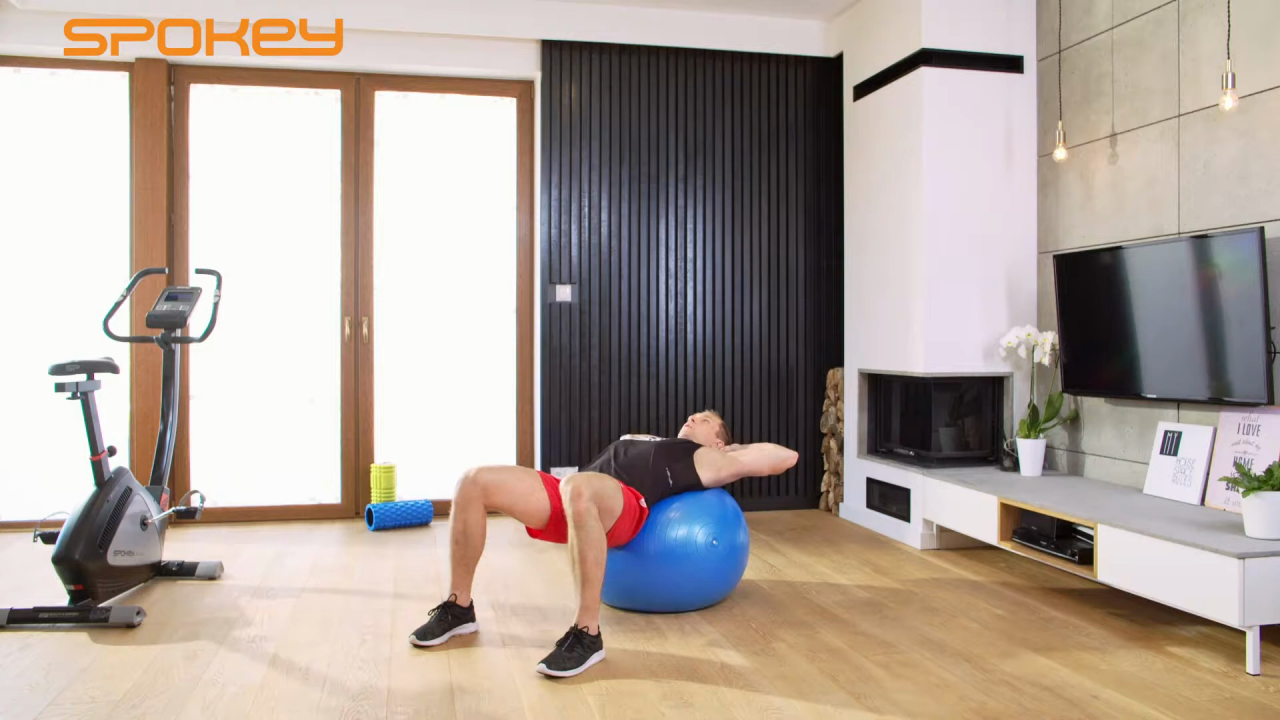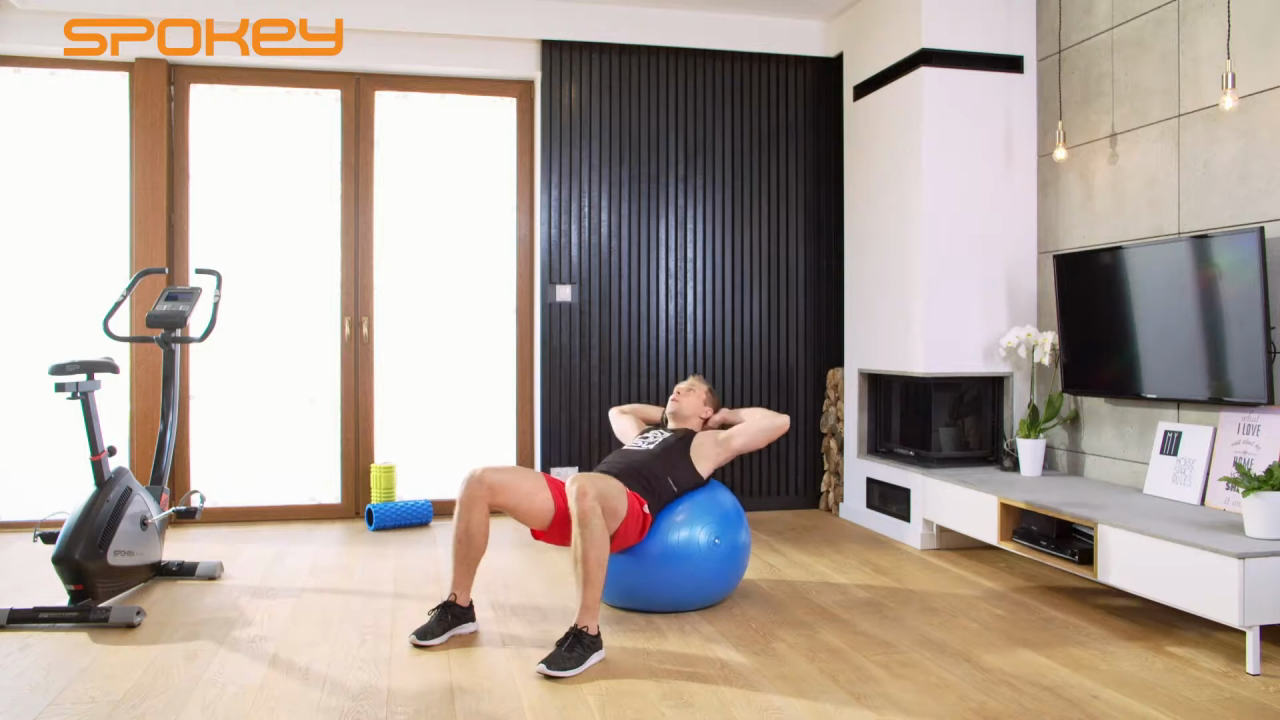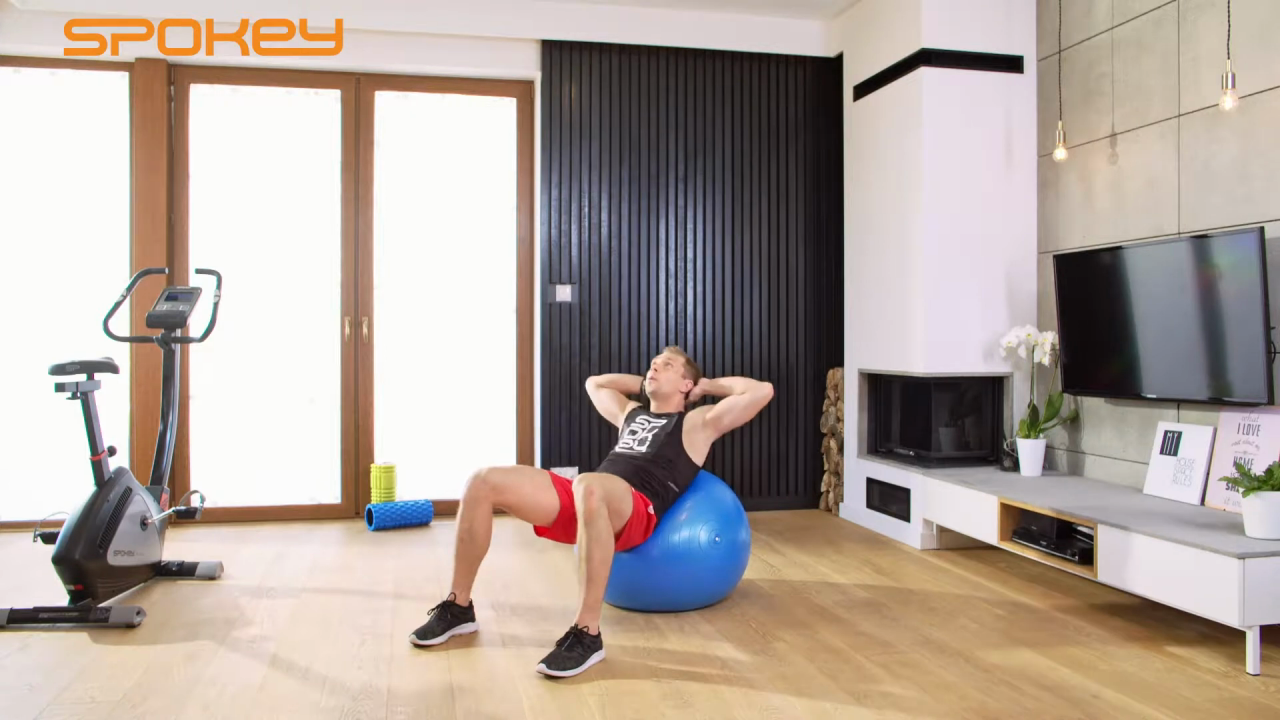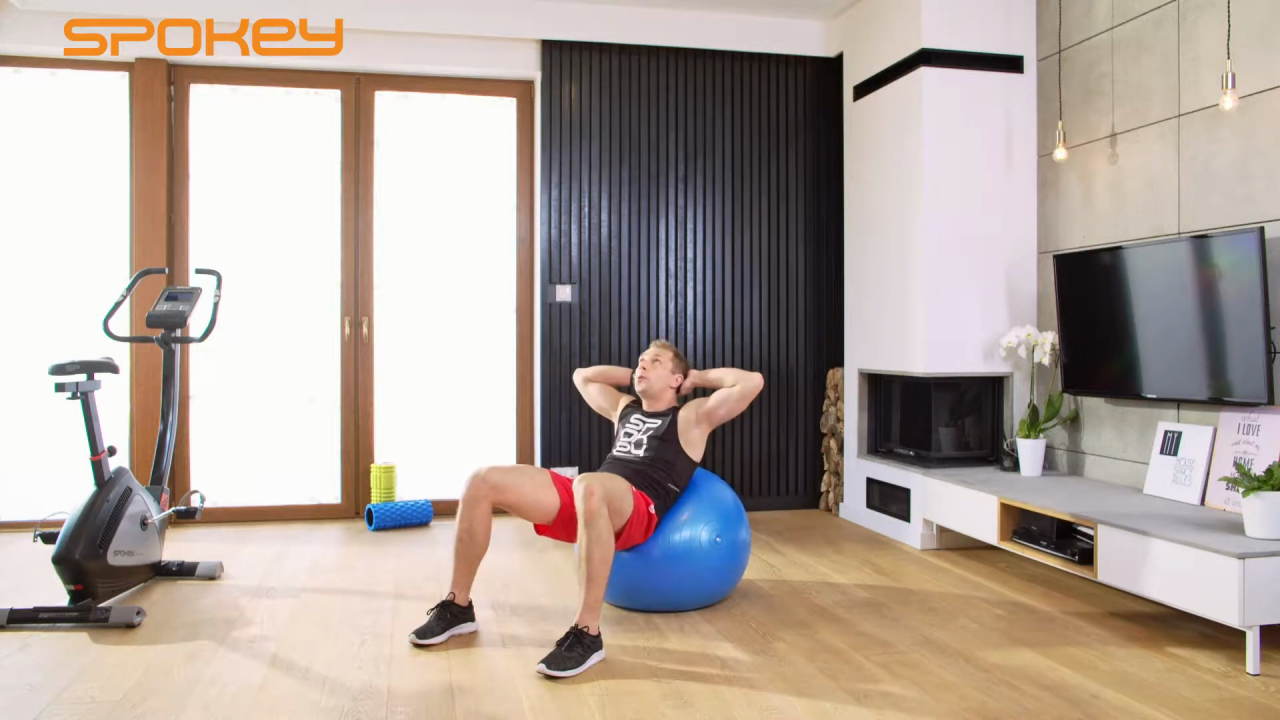
dt=0.3s
person 1, frame 1
left shoulder: (710, 459)
right shoulder: (669, 448)
left elbow: (787, 456)
right elbow: (628, 438)
left wrist: (735, 446)
left hip: (624, 502)
right hip: (575, 495)
left knee: (577, 489)
right knee: (475, 482)
left ankle: (587, 634)
right ankle: (458, 607)
person 1, frame 2
left shoulder: (706, 444)
right shoulder: (646, 434)
left elbow: (779, 422)
right elbow: (617, 412)
left wrist: (727, 415)
right wrist: (665, 415)
left hip: (628, 508)
right hip: (577, 497)
left knee: (582, 489)
right knee: (479, 482)
left ankle: (587, 633)
right ankle: (459, 607)
person 1, frame 3
left shoulder: (696, 423)
right shoulder: (631, 413)
left elbow: (761, 391)
right elbow: (595, 383)
left wrist: (709, 385)
right wrist: (644, 384)
left hip: (637, 511)
right hip: (588, 499)
left knee: (590, 488)
right knee: (484, 482)
left ankle: (587, 634)
right ankle: (458, 607)
person 1, frame 4
left shoulder: (691, 418)
right shoulder: (625, 409)
left elbow: (752, 382)
right elbow: (583, 376)
left wrist: (699, 376)
right wrist: (631, 375)
left hip: (636, 510)
right hip: (589, 498)
left knee: (590, 488)
right knee: (483, 482)
left ankle: (587, 634)
right ankle: (458, 606)
